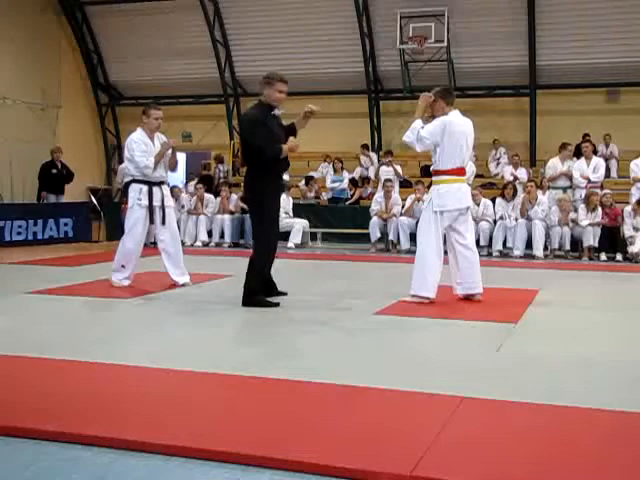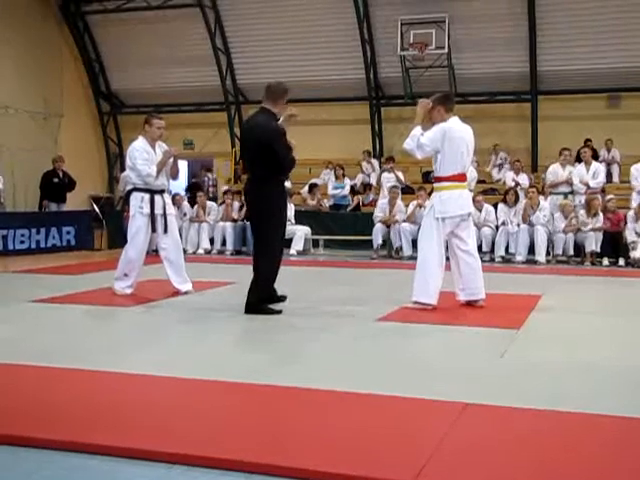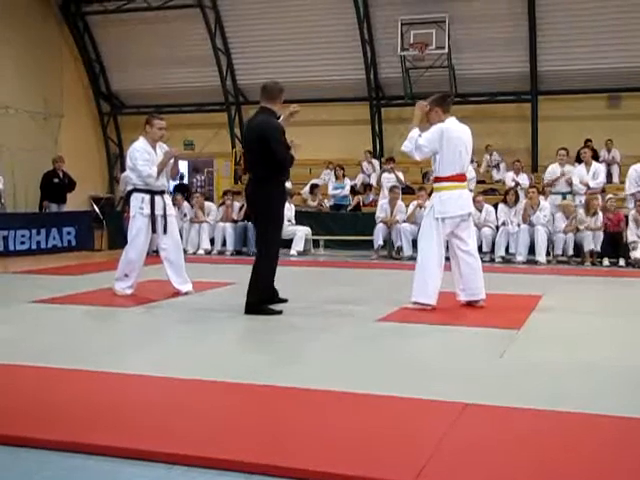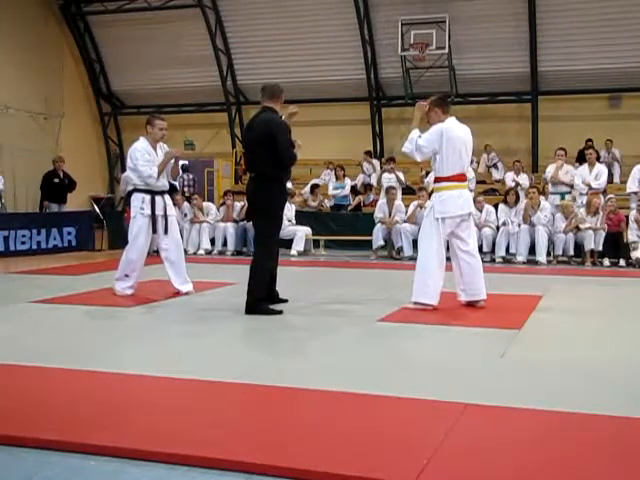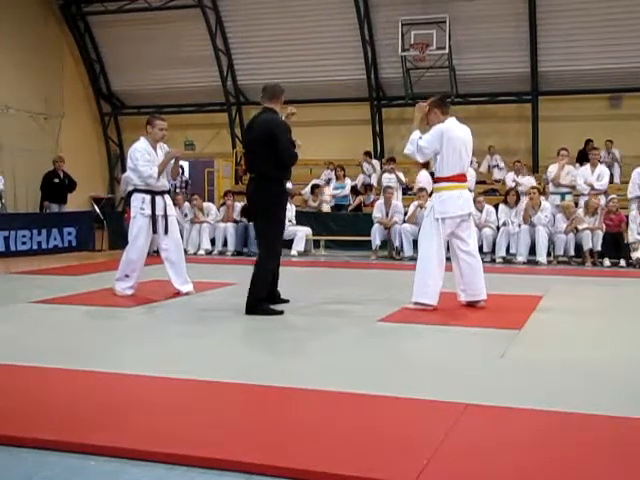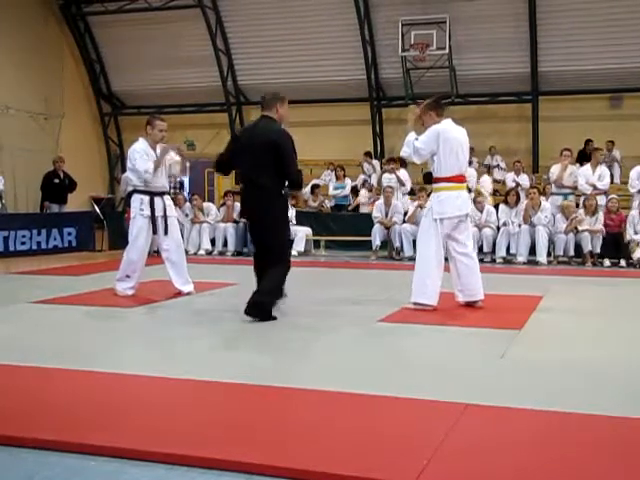
dt=0.4s
person 1, frame 1
left shoulder: (270, 115)
right shoulder: (254, 117)
left elbow: (284, 133)
right elbow: (268, 153)
left wrist: (305, 117)
right wrist: (290, 147)
left hip: (266, 182)
right hip: (262, 184)
left knee: (267, 236)
right knee: (266, 238)
left ankle: (266, 285)
right ankle: (252, 293)
person 1, frame 2
left shoulder: (250, 122)
right shoulder: (272, 128)
right elbow: (287, 164)
left wrist: (282, 120)
right wrist: (290, 151)
left hip: (255, 188)
right hip: (269, 191)
left knee: (263, 244)
right knee: (271, 247)
left ankle: (266, 292)
right ankle: (255, 301)
person 1, frame 3
left shoulder: (254, 122)
right shoulder: (270, 125)
right elbow: (283, 161)
left wrist: (286, 117)
right wrist: (291, 151)
left hip: (258, 187)
right hip: (269, 190)
left knee: (268, 243)
right knee: (268, 246)
left ankle: (268, 293)
right ankle: (255, 302)
person 1, frame 4
left shoulder: (253, 122)
right shoulder: (276, 124)
right elbow: (287, 159)
right wrist: (293, 152)
left hip: (257, 186)
right hip: (270, 189)
left knee: (268, 242)
right knee: (266, 244)
left ankle: (268, 292)
right ankle: (255, 301)
person 1, frame 5
left shoulder: (252, 124)
right shoulder: (278, 124)
right elbow: (288, 159)
right wrist: (292, 152)
left hip: (256, 188)
right hip: (272, 191)
left knee: (268, 242)
right knee: (270, 246)
left ankle: (269, 293)
right ankle: (257, 301)
person 1, frame 6
left shoulder: (242, 134)
right shoulder: (281, 135)
left elbow: (222, 165)
right elbow: (293, 175)
right wrist: (294, 189)
left hip: (248, 199)
right hip: (271, 201)
left knee: (262, 250)
right knee: (280, 258)
left ankle: (265, 295)
right ankle: (259, 305)
person 2, frame 1
left shoulder: (444, 123)
right shoulder: (466, 123)
left elbow: (414, 140)
left wrist: (420, 110)
right wrist: (425, 113)
left hip: (444, 191)
right hip: (460, 189)
left knee: (429, 241)
right knee: (463, 241)
left ankle: (423, 291)
right ankle: (472, 289)
person 2, frame 2
left shoulder: (443, 130)
right shoulder: (466, 130)
left elbow: (414, 147)
left wrist: (419, 117)
right wrist: (424, 119)
left hip: (445, 198)
right hip: (461, 195)
left knee: (430, 247)
right knee: (465, 247)
left ankle: (425, 297)
right ankle: (474, 295)
person 2, frame 3
left shoulder: (441, 130)
right shoulder: (464, 130)
left elbow: (413, 149)
left wrist: (417, 120)
right wrist: (423, 122)
left hip: (445, 198)
right hip: (462, 195)
left knee: (430, 247)
right knee: (465, 247)
left ankle: (424, 298)
right ankle: (474, 295)
person 2, frame 4
left shoulder: (441, 130)
right shoulder: (464, 130)
left elbow: (415, 150)
left wrist: (417, 121)
right wrist: (423, 123)
left hip: (445, 198)
right hip: (462, 195)
left knee: (431, 247)
right knee: (466, 247)
left ankle: (425, 298)
right ankle: (475, 295)
person 2, frame 5
left shoulder: (441, 130)
right shoulder: (464, 130)
left elbow: (417, 151)
left wrist: (417, 122)
right wrist: (422, 122)
left hip: (445, 198)
right hip: (462, 195)
left knee: (431, 247)
right knee: (466, 247)
left ankle: (425, 298)
right ankle: (475, 295)
person 2, frame 6
left shoulder: (437, 131)
right shoulder: (460, 131)
left elbow: (413, 153)
left wrist: (412, 126)
right wrist: (419, 128)
left hip: (443, 198)
right hip: (460, 196)
left knee: (429, 248)
right knee: (463, 248)
left ankle: (424, 299)
right ankle: (473, 295)
person 3, frame 1
left shoulder: (161, 138)
right shoulder: (135, 139)
left elbow: (172, 167)
right elbow: (146, 168)
left wrist: (173, 151)
right wrist: (163, 151)
left hip: (161, 191)
right hip: (141, 192)
left knee: (171, 235)
right knee: (133, 237)
left ankle: (180, 276)
right ankle: (119, 277)
person 3, frame 2
left shoulder: (162, 147)
right shoulder: (136, 148)
left elbow: (173, 176)
right elbow: (148, 176)
left wrist: (174, 159)
right wrist: (164, 159)
left hip: (162, 200)
right hip: (142, 201)
left knee: (173, 243)
right knee: (136, 245)
left ankle: (182, 283)
right ankle: (122, 284)
person 3, frame 3
left shoulder: (163, 148)
right shoulder: (137, 148)
left elbow: (173, 176)
right elbow: (149, 177)
left wrist: (175, 160)
right wrist: (165, 160)
left hip: (162, 200)
right hip: (143, 201)
left knee: (173, 243)
right knee: (137, 246)
left ankle: (182, 284)
right ankle: (122, 285)
person 3, frame 4
left shoulder: (163, 148)
right shoulder: (138, 149)
left elbow: (173, 176)
right elbow: (150, 177)
left wrist: (176, 161)
right wrist: (166, 160)
left hip: (163, 200)
right hip: (144, 201)
left knee: (173, 244)
right knee: (137, 246)
left ankle: (183, 284)
right ankle: (123, 285)
person 3, frame 5
left shoulder: (163, 148)
right shoulder: (138, 149)
left elbow: (172, 177)
right elbow: (150, 177)
left wrist: (176, 161)
right wrist: (166, 160)
left hip: (163, 201)
right hip: (144, 201)
left knee: (174, 244)
right knee: (137, 246)
left ankle: (183, 284)
right ankle: (123, 285)
person 3, frame 6
left shoulder: (165, 149)
right shoulder: (137, 149)
right elbow: (147, 174)
left wrist: (181, 158)
right wrist: (162, 155)
left hip: (163, 202)
right hip: (143, 203)
left knee: (174, 243)
right knee: (137, 247)
left ankle: (184, 284)
right ankle: (123, 285)
